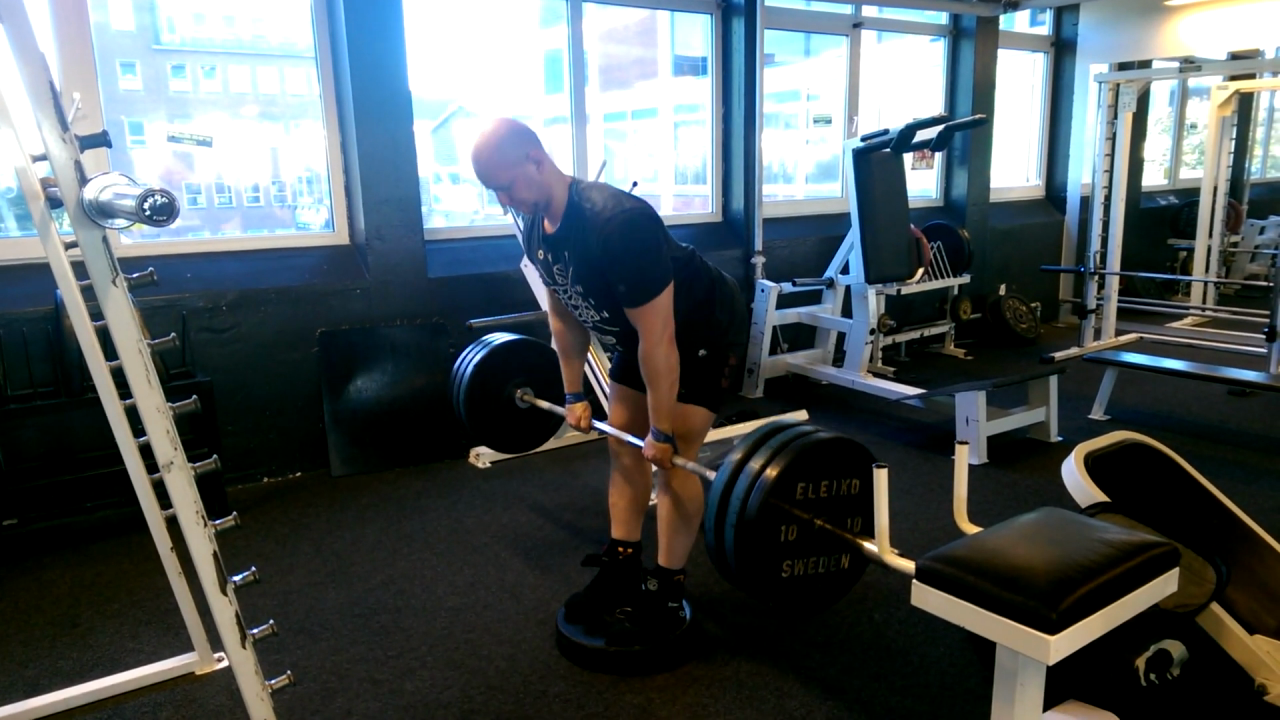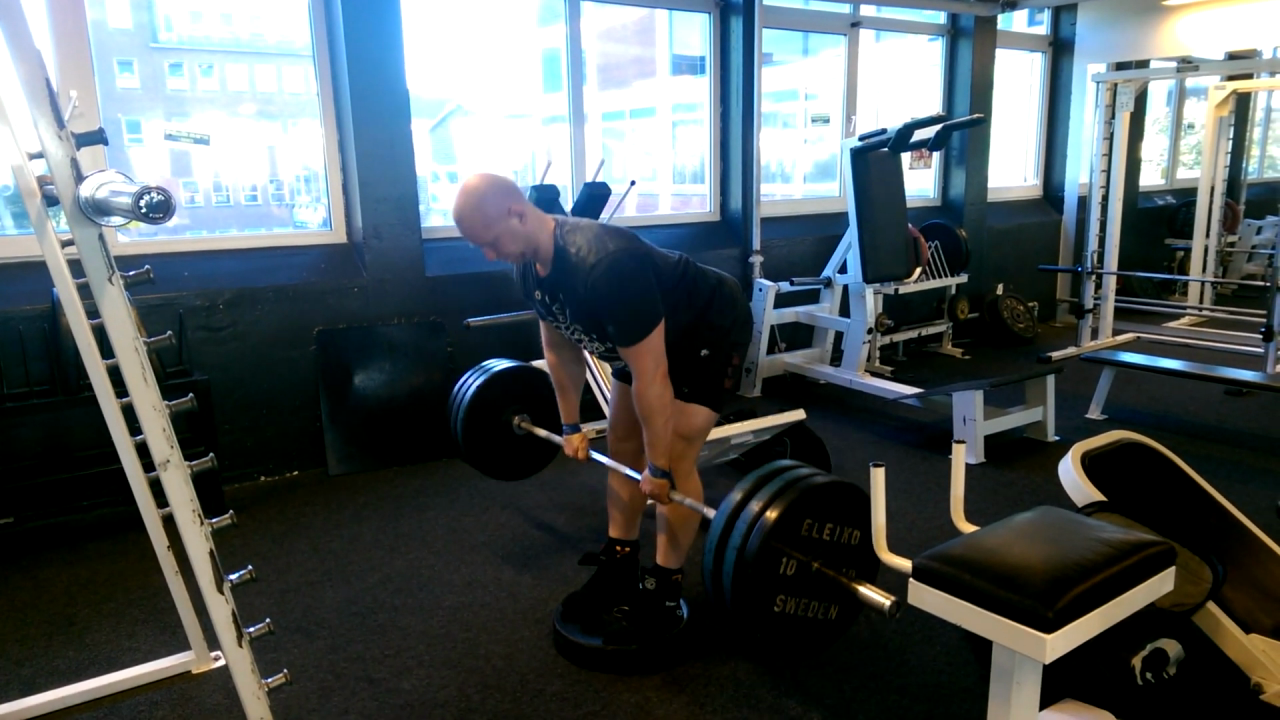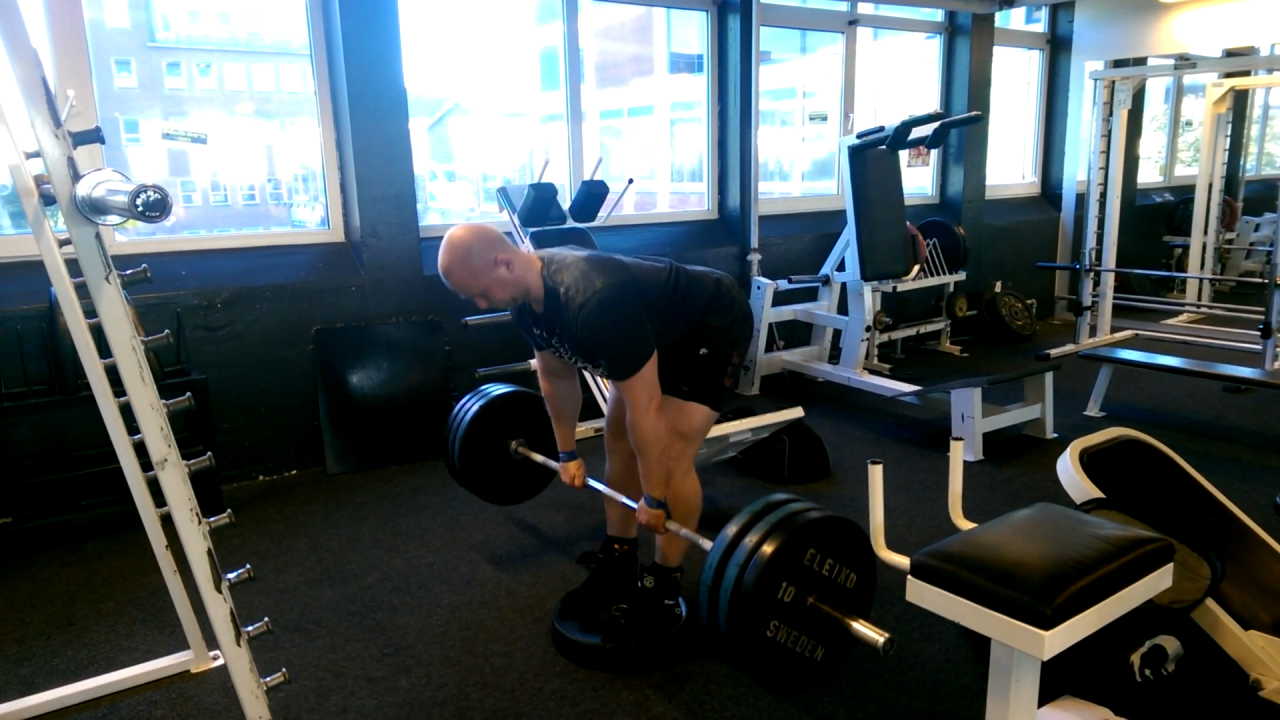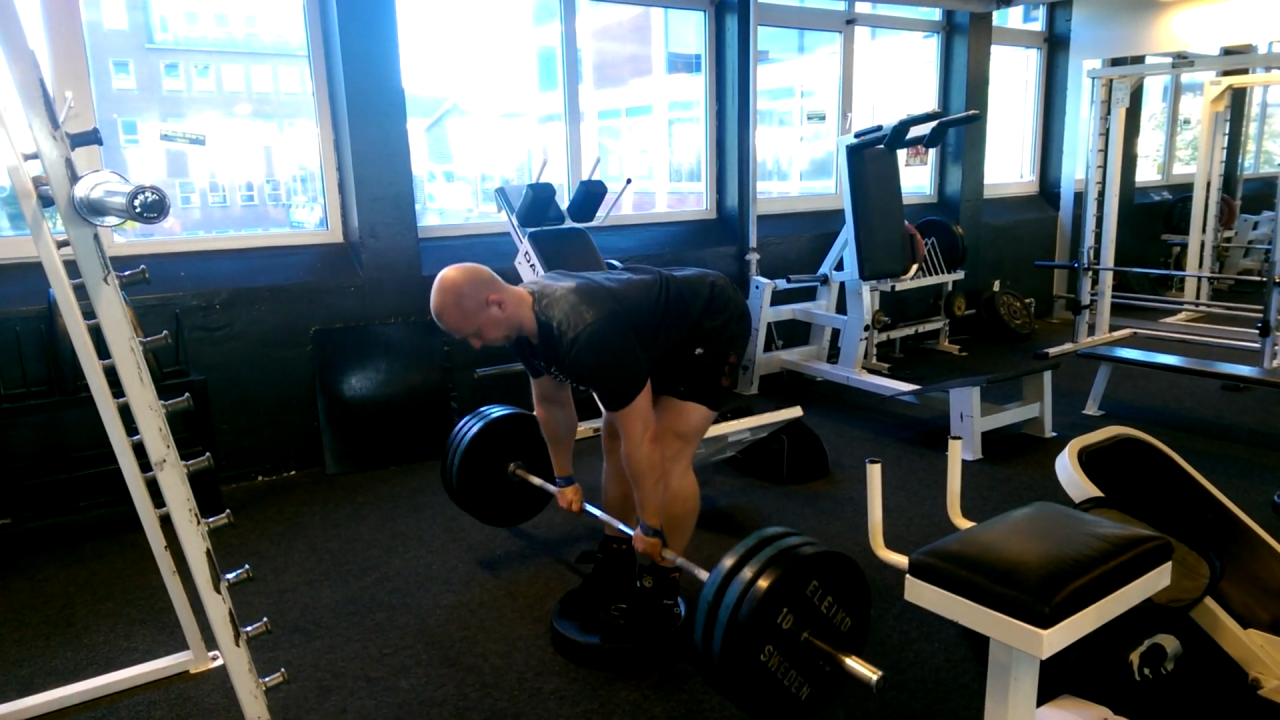
dt=0.4s
person 1, frame 1
left shoulder: (618, 224)
right shoulder: (536, 231)
left elbow: (658, 338)
right elbow: (564, 314)
left wrist: (663, 431)
right wrist: (573, 393)
left hip: (705, 330)
right hip: (638, 331)
left knee: (674, 457)
right knee: (623, 442)
left ankle: (666, 593)
right ankle: (621, 571)
person 1, frame 2
left shoulder: (607, 265)
right shoulder: (530, 269)
left elbow: (651, 376)
right elbow: (561, 348)
left wrist: (657, 469)
right wrist: (570, 425)
left hip: (712, 330)
right hip: (649, 338)
left knee: (674, 457)
right knee: (622, 443)
left ankle: (664, 594)
right ankle: (619, 571)
person 1, frame 3
left shoulder: (597, 302)
right shoulder: (527, 298)
left elbow: (646, 408)
right elbow: (556, 375)
left wrist: (654, 499)
right wrist: (567, 453)
left hip: (714, 327)
right hip: (663, 326)
left knee: (672, 454)
right knee: (618, 437)
left ankle: (663, 591)
right ankle: (617, 569)
person 1, frame 4
left shoulder: (589, 332)
right shoulder: (525, 318)
left elbow: (641, 437)
right elbow: (551, 403)
left wrist: (650, 527)
right wrist: (564, 478)
left hip: (713, 325)
right hip: (663, 323)
left knee: (669, 454)
right knee: (613, 437)
left ankle: (661, 591)
right ankle: (616, 568)
